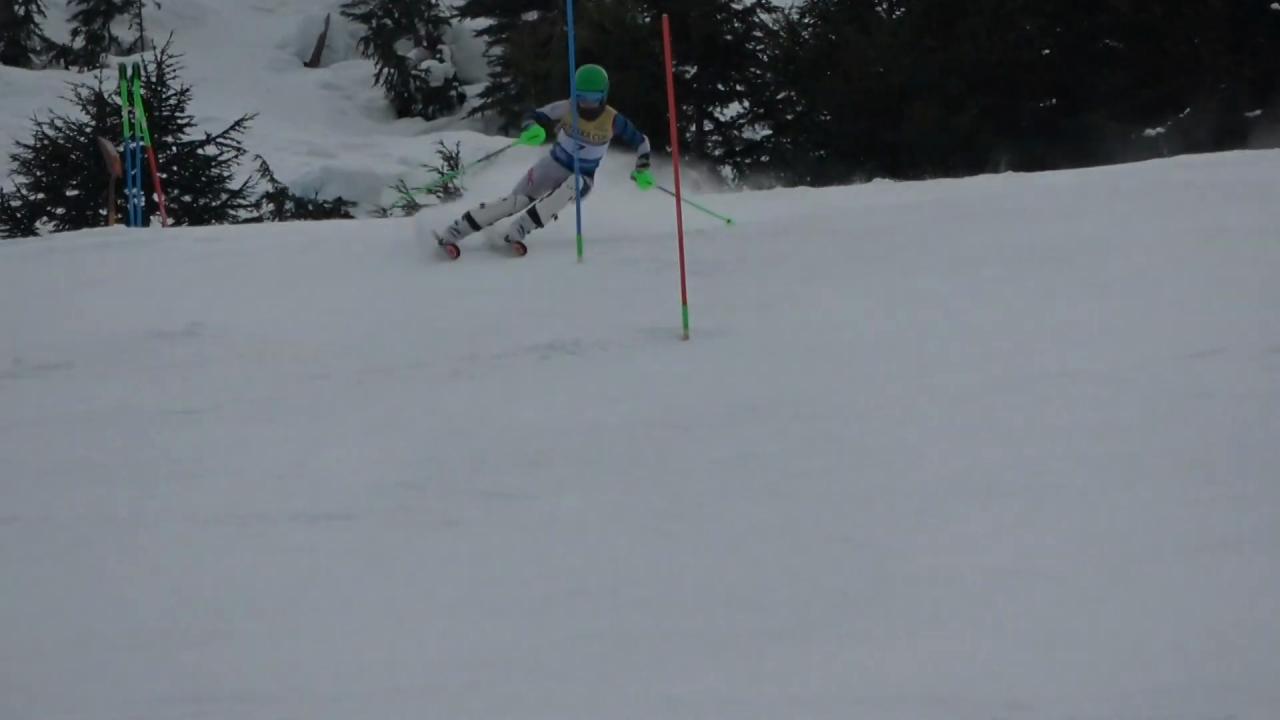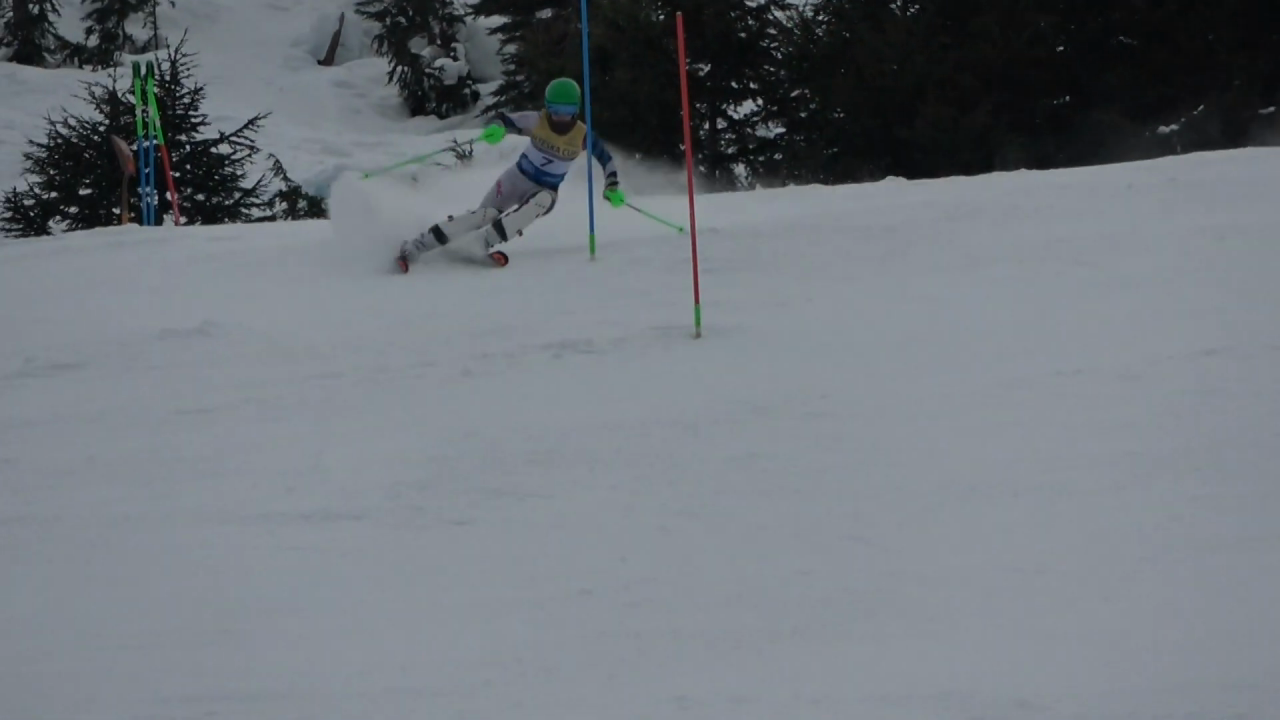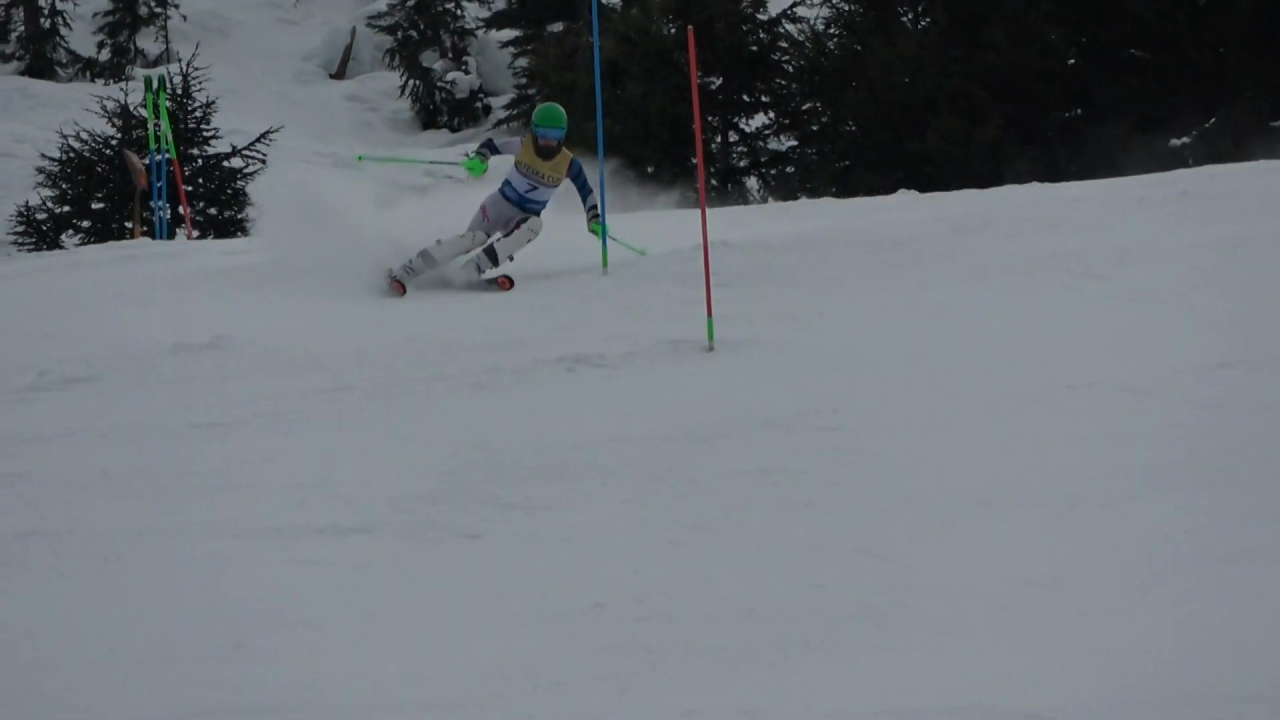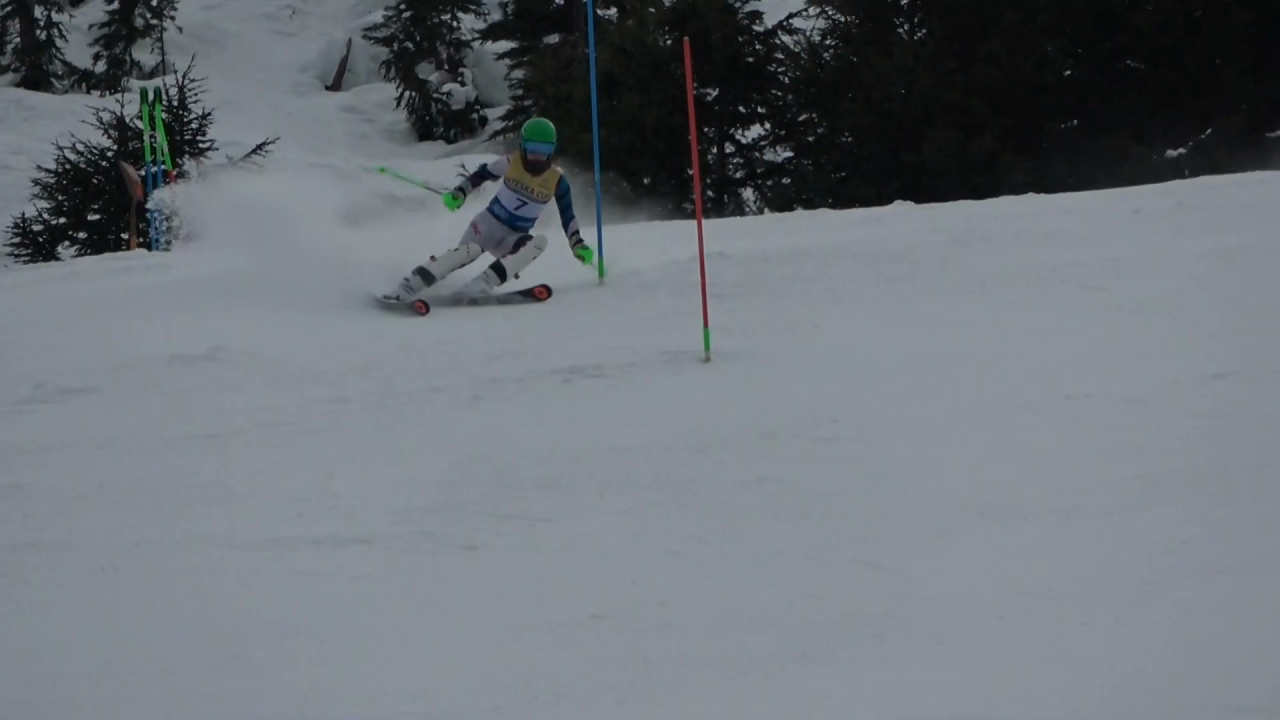
dt=0.1s
person 1, frame 1
left shoulder: (613, 120)
right shoulder: (566, 108)
left elbow: (641, 141)
right elbow: (534, 118)
left wrist: (643, 168)
right wrist: (532, 130)
left hip: (581, 179)
right hip: (552, 166)
left knee: (570, 186)
right knee: (514, 201)
left ankle: (517, 232)
right ankle: (455, 232)
person 1, frame 2
left shoulder: (583, 136)
right shoulder: (538, 121)
left elbow: (607, 159)
right elbow: (504, 119)
left wrist: (612, 186)
right wrist: (496, 128)
left hip: (543, 192)
right hip: (517, 178)
left knee: (543, 201)
right knee: (484, 214)
left ankle: (485, 244)
right ankle: (419, 245)
person 1, frame 3
left shoulder: (568, 163)
right shoulder: (521, 146)
left elbow: (586, 190)
right elbow: (490, 144)
left wrist: (594, 218)
right wrist: (479, 158)
left hip: (527, 218)
right hip: (500, 204)
left knee: (533, 225)
right knee: (474, 237)
left ankle: (473, 269)
right ankle: (408, 270)
person 1, frame 4
left shoulder: (557, 181)
right shoulder: (510, 163)
left elbow: (567, 215)
right elbow: (484, 173)
left wrist: (577, 243)
right wrist: (460, 191)
left hip: (512, 238)
right hip: (488, 223)
left knee: (537, 244)
right knee: (468, 251)
left ankle: (478, 287)
right ankle: (407, 290)
